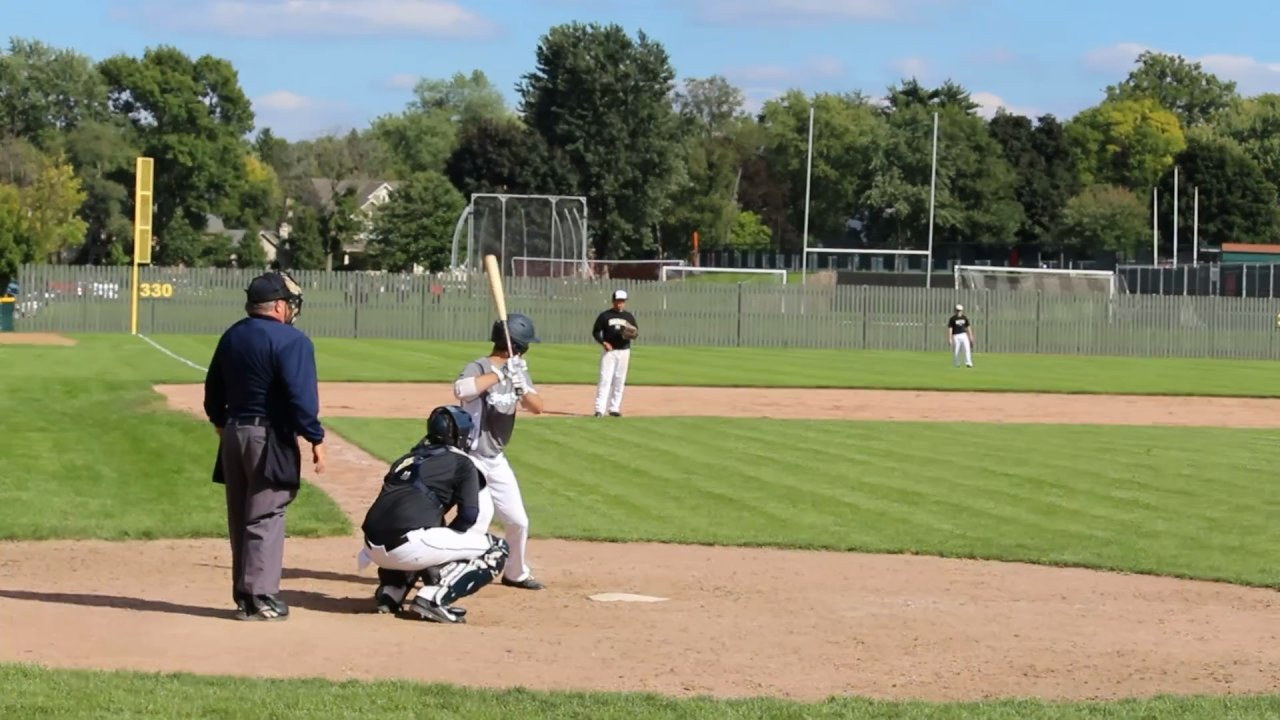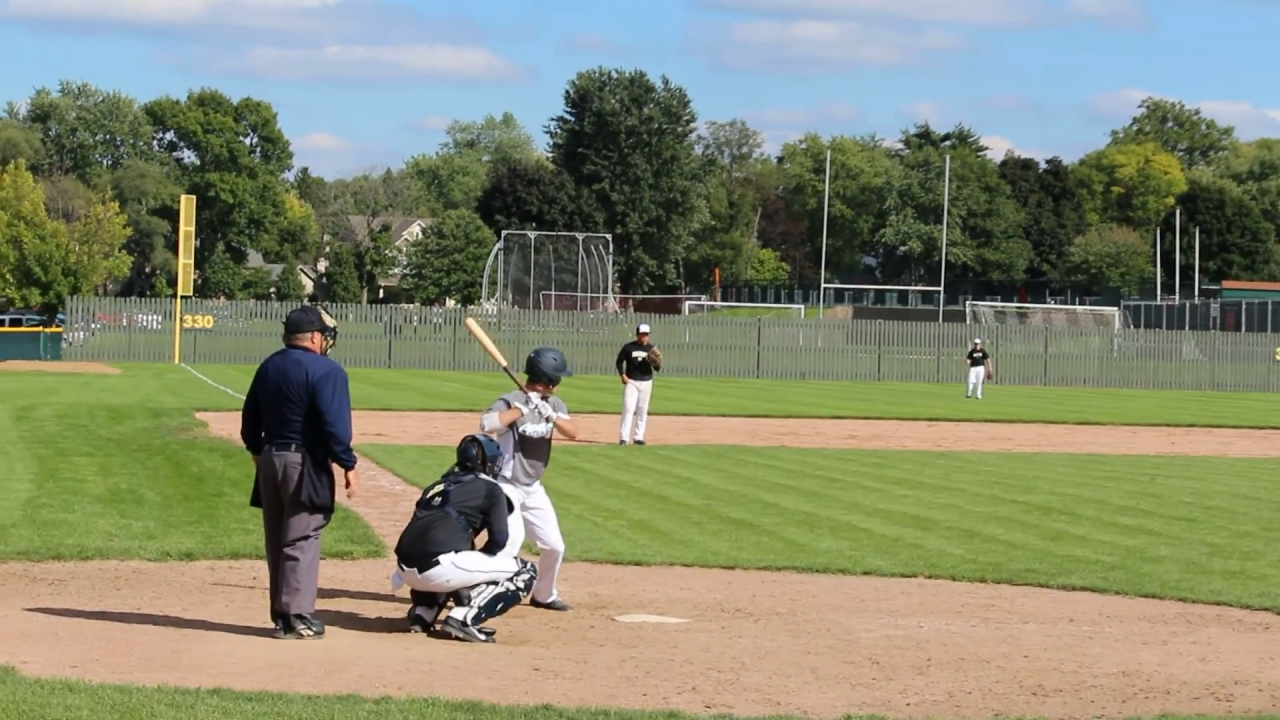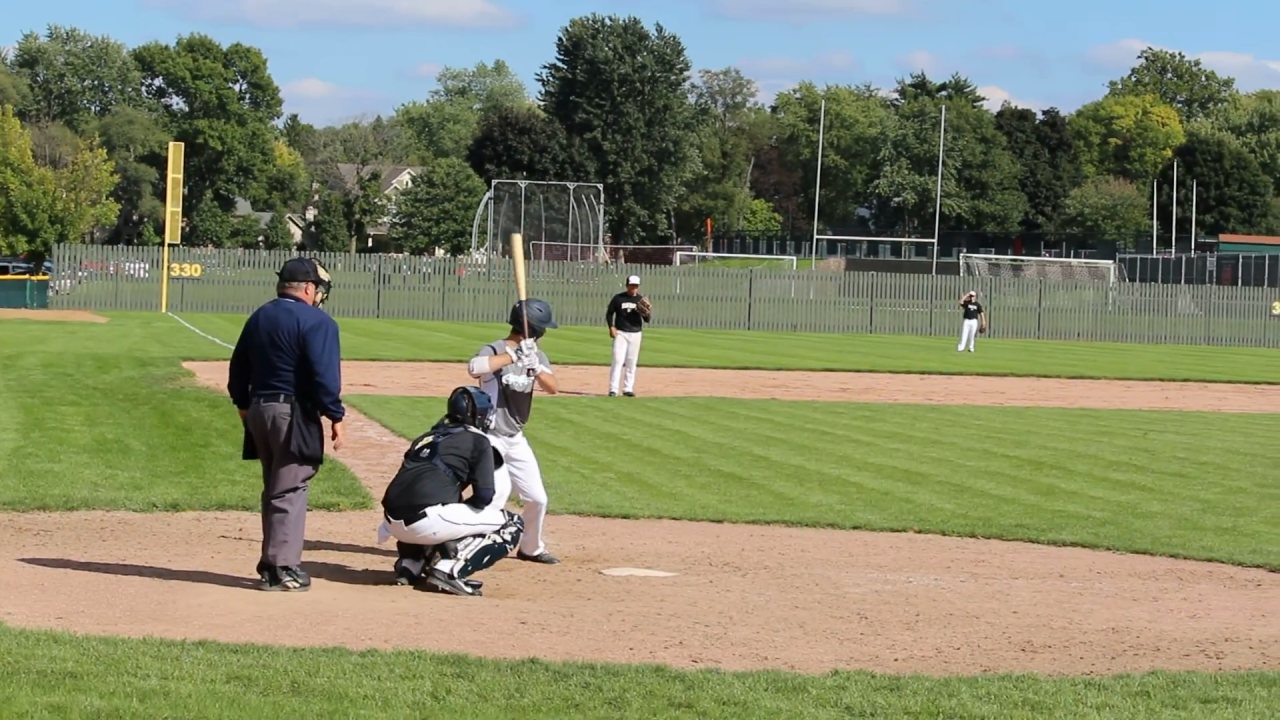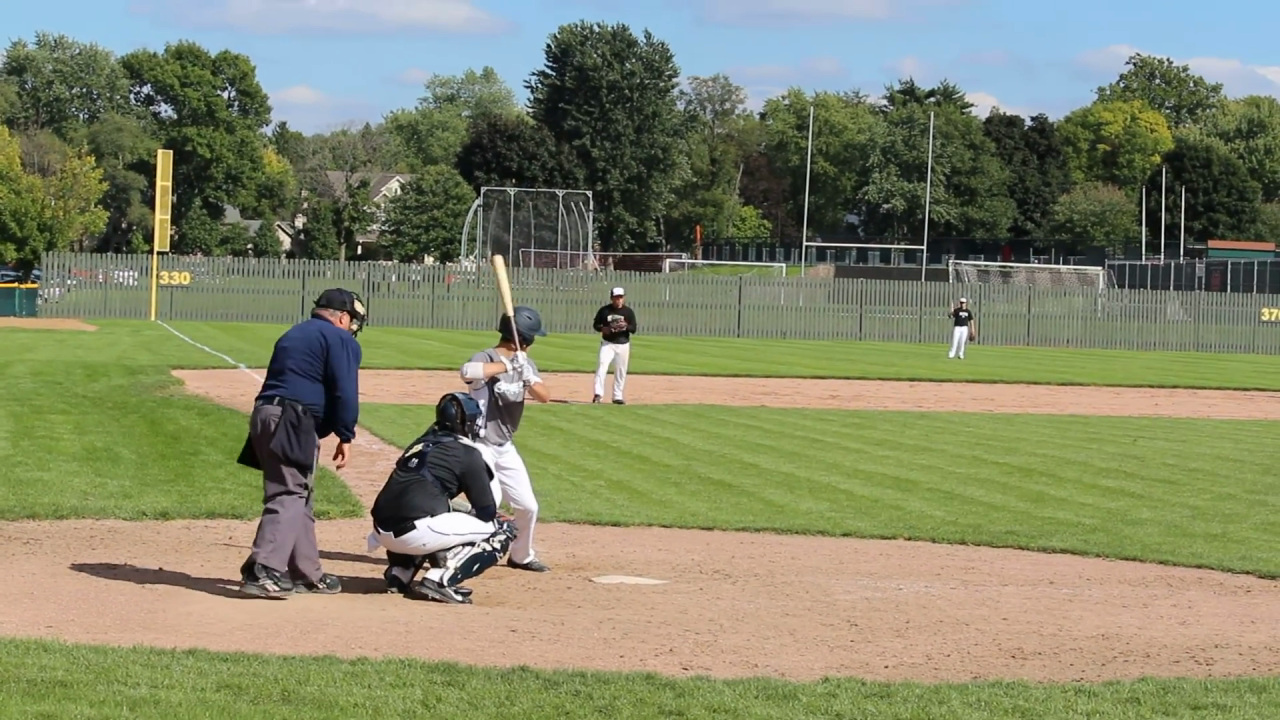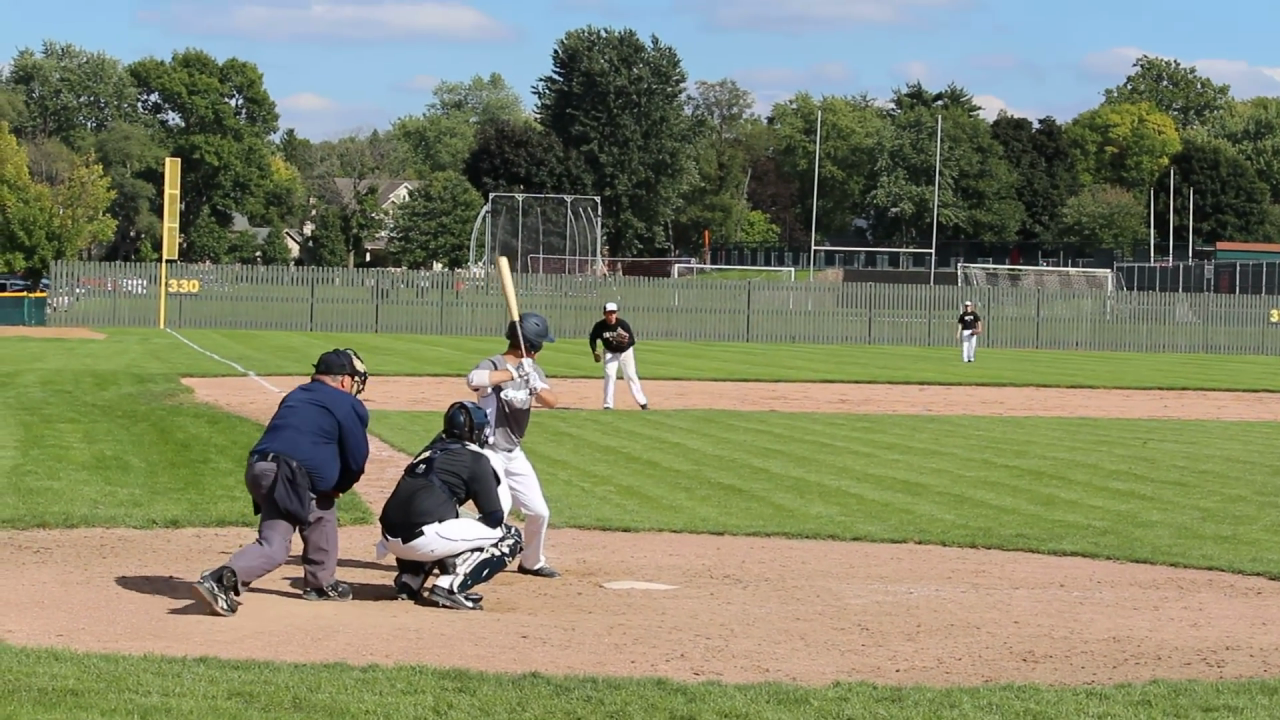
dt=0.7s
person 1, frame 1
left shoulder: (231, 337)
right shoulder: (291, 340)
left elbow: (213, 389)
right elbow: (301, 395)
left wrist: (221, 423)
right wrist: (315, 439)
left hip: (234, 435)
right hip: (270, 438)
left knee: (241, 517)
right knee: (266, 517)
left ankle: (244, 595)
right ankle: (259, 598)
person 1, frame 2
left shoulder: (268, 366)
right shoulder: (326, 370)
left elbow: (250, 415)
right elbow: (335, 423)
left wrist: (257, 450)
right wrist: (348, 465)
left hip: (270, 460)
right hip: (305, 464)
left knee: (278, 540)
right knee: (302, 540)
left ankle: (282, 614)
right ankle: (296, 618)
person 1, frame 3
left shoulder: (259, 317)
right shoulder: (317, 321)
left elbow: (238, 366)
right elbow: (325, 375)
left wrist: (243, 403)
right wrist: (335, 416)
left hip: (260, 411)
right hip: (294, 414)
left knee: (275, 491)
right knee: (290, 492)
left ankle: (274, 562)
right ankle: (280, 568)
person 1, frame 4
left shoulder: (292, 335)
right shoulder: (340, 340)
right elbow: (344, 394)
right wrist: (346, 437)
left hip: (264, 417)
right hip: (293, 422)
left knee: (297, 497)
right knee: (288, 497)
left ankle: (308, 575)
right ankle: (261, 572)
person 1, frame 5
left shoulder: (296, 395)
right shoulder: (349, 406)
right elbow: (355, 461)
left wrist: (328, 487)
right wrist: (338, 487)
left hip: (261, 468)
right hip: (285, 477)
left knee: (320, 509)
right knee: (273, 545)
left ankle: (321, 583)
right ankle: (220, 581)
person 2, frame 1
left shoulder: (518, 372)
right shoulder: (479, 367)
left elbow: (537, 408)
right elbow: (461, 390)
left wrist: (524, 389)
right wrist: (500, 373)
left hip: (497, 460)
right hip: (470, 459)
left knee: (518, 521)
left ankle: (516, 573)
person 2, frame 2
left shoulder: (554, 403)
right shoulder: (510, 401)
left elbow: (573, 433)
right elbow: (486, 424)
left wrist: (551, 415)
right wrist: (523, 408)
left hip: (534, 488)
right hip: (506, 487)
left knee: (554, 546)
right knee: (510, 543)
left ankle: (544, 595)
person 2, frame 3
left shoulder: (536, 354)
right shoulder: (495, 350)
left elbow: (553, 388)
right elbow: (474, 368)
left wrist: (535, 368)
right wrist: (514, 355)
left hip: (516, 438)
right hip: (490, 437)
left knee: (537, 497)
right knee: (497, 493)
left ankle: (531, 548)
person 2, frame 4
left shoulder: (526, 363)
right shoulder: (486, 358)
left elbow: (544, 397)
right elbow: (466, 372)
left wrist: (529, 380)
right wrist: (508, 364)
left hip: (505, 447)
right hip: (479, 446)
left knee: (527, 505)
left ankle: (521, 556)
person 2, frame 5
left shoulder: (533, 370)
right shoulder: (493, 364)
left elbow: (551, 402)
right elbow: (473, 380)
left wrist: (536, 387)
right wrist: (514, 372)
left hip: (514, 453)
right hip: (488, 452)
left knee: (539, 511)
left ankle: (531, 562)
person 3, frame 1
left shoulder: (407, 459)
right shoulder: (462, 463)
right elbow: (469, 515)
right wrist: (447, 536)
left hip: (375, 546)
right hip: (406, 543)
right knee: (496, 549)
left ankle: (390, 592)
right ankle: (433, 599)
person 3, frame 2
left shoulder: (438, 485)
right shoulder: (490, 489)
right elbow: (499, 539)
right wrist: (478, 560)
left hip: (408, 569)
right hip: (438, 566)
right knee: (525, 572)
left ankle: (422, 612)
right ankle: (464, 619)
person 3, frame 3
left shoulder: (428, 437)
right shoulder: (478, 441)
right elbow: (484, 495)
right wrist: (463, 508)
left hip: (394, 520)
right hip: (424, 519)
right knee: (511, 525)
left ankle: (409, 565)
right ankle: (450, 571)
person 3, frame 4
left shoulder: (421, 443)
right shoulder: (467, 452)
right elbow: (487, 512)
left hip: (384, 530)
right hip: (414, 532)
right knee: (501, 533)
left ankle: (399, 573)
right ankle: (440, 580)
person 3, frame 5
left shoulder: (431, 451)
right shoulder: (475, 459)
right elbow: (493, 517)
left hip: (393, 538)
right hip: (422, 538)
right knee: (509, 538)
left ankle: (409, 581)
right ankle: (449, 588)
